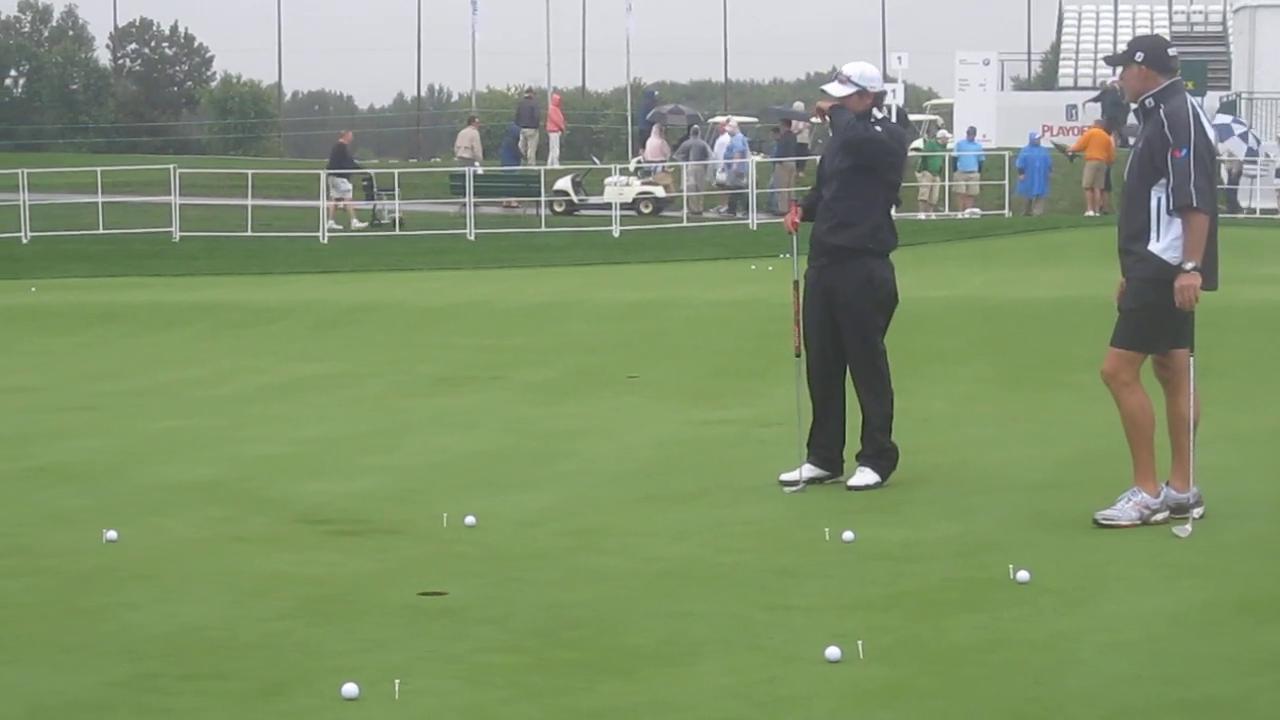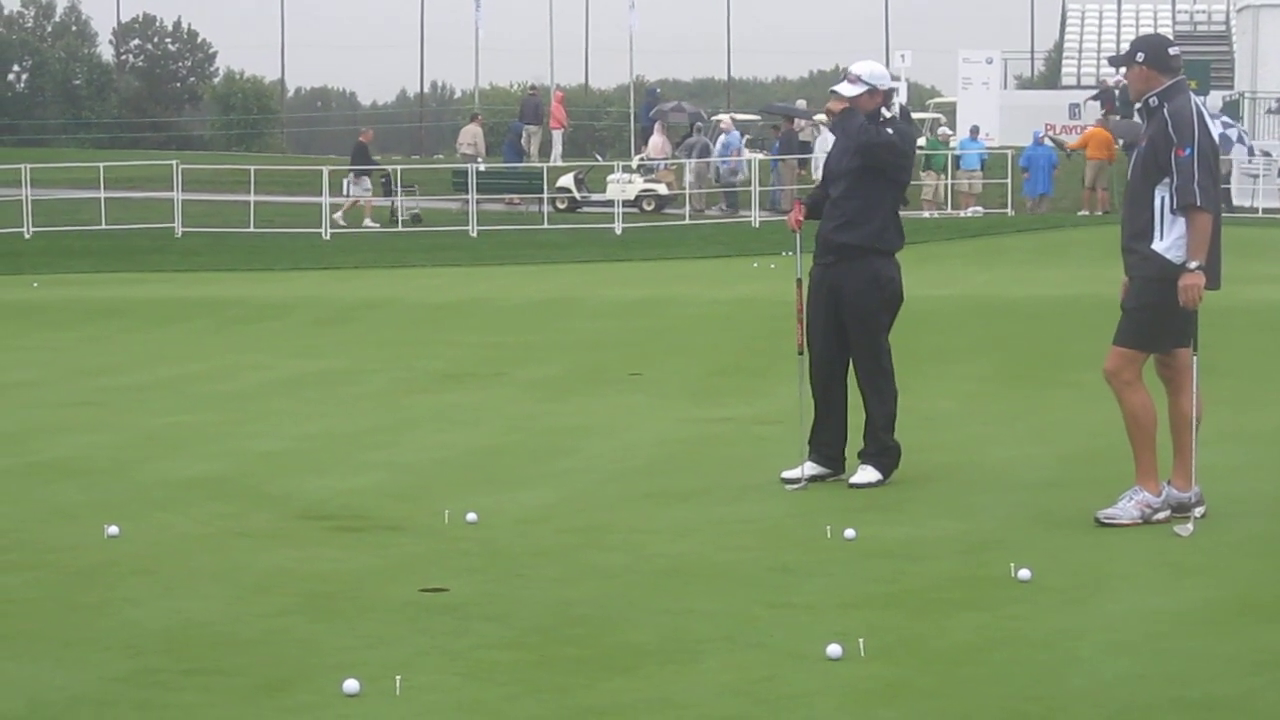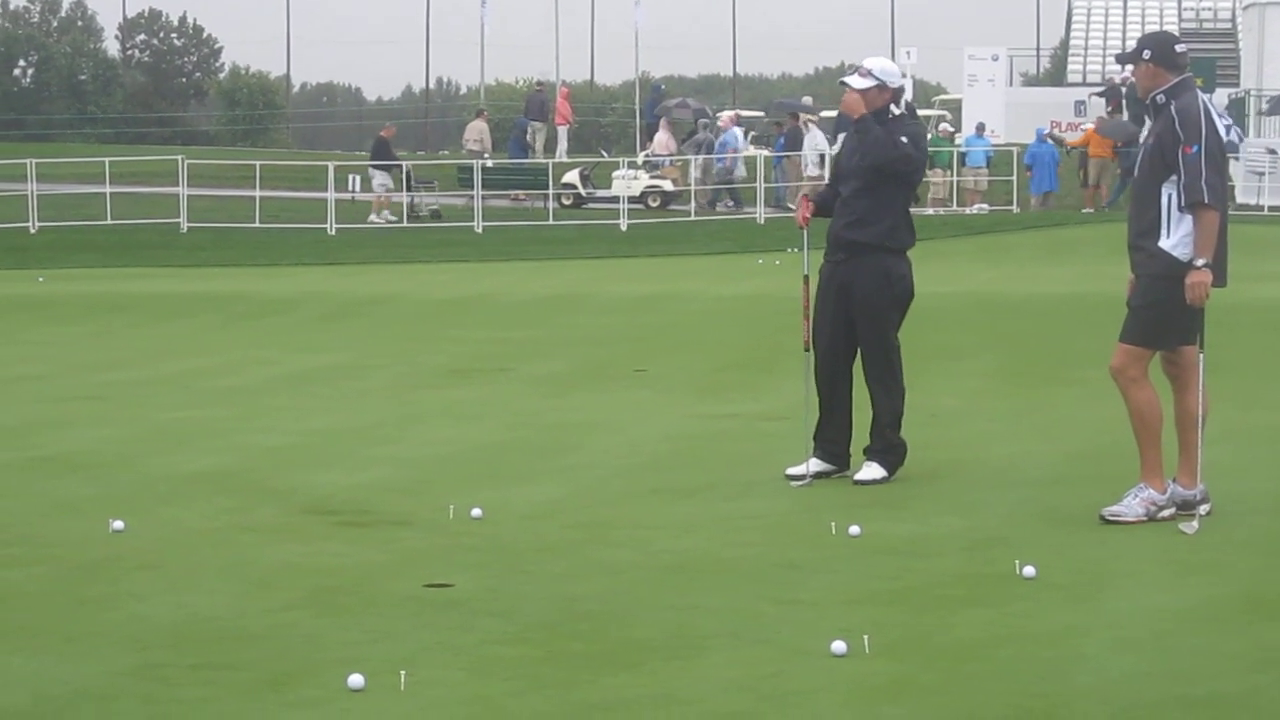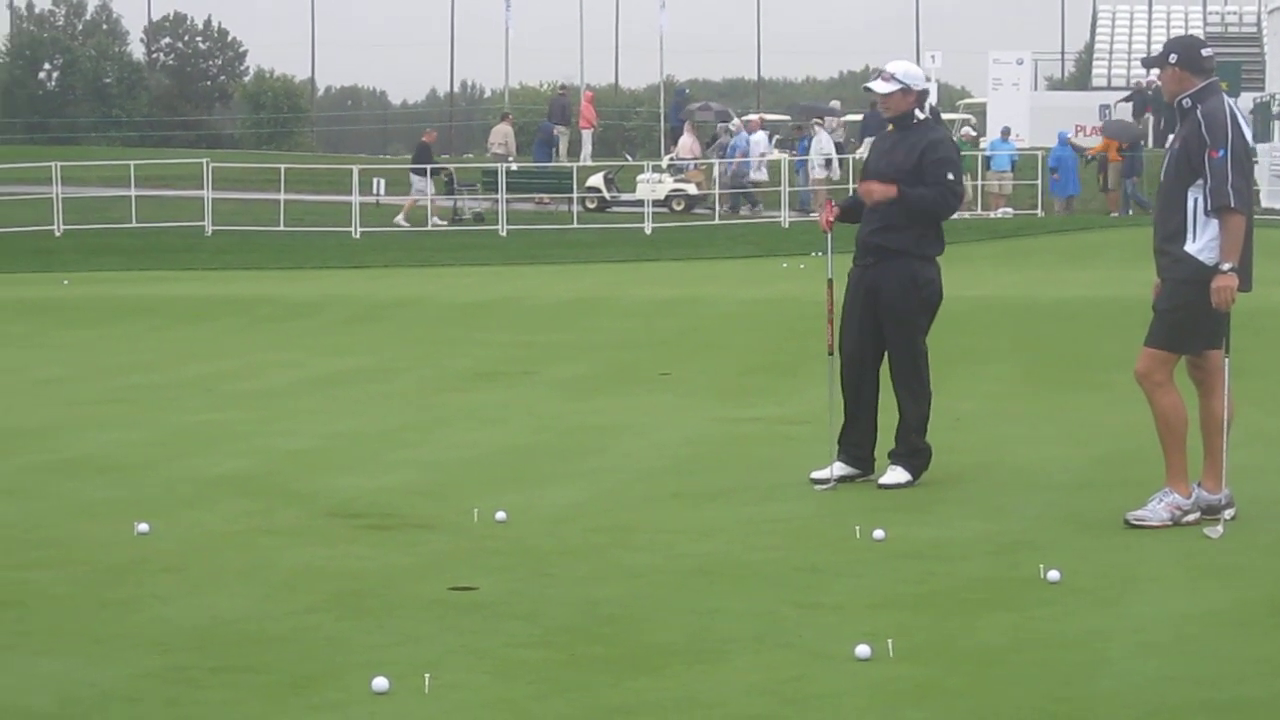
dt=0.3s
person 1, frame 1
left shoulder: (1177, 116)
right shoulder: (1161, 116)
left elbow: (1196, 199)
left wrist: (1191, 267)
right wrist: (1135, 269)
left hip: (1167, 269)
right hip: (1157, 268)
left knee: (1119, 370)
right knee: (1172, 373)
left ankle: (1148, 493)
right ankle: (1181, 491)
person 1, frame 2
left shoulder: (1181, 115)
right shoulder: (1164, 115)
left elbow: (1200, 198)
left wrist: (1195, 266)
right wrist: (1138, 269)
left hip: (1171, 268)
right hip: (1160, 267)
left knee: (1121, 369)
right knee: (1174, 373)
left ankle: (1150, 491)
right ankle: (1182, 490)
person 1, frame 3
left shoulder: (1189, 112)
right shoulder: (1171, 112)
left elbow: (1207, 194)
left wrist: (1203, 263)
right wrist: (1146, 265)
left hip: (1177, 266)
right hip: (1167, 264)
left knee: (1127, 366)
right knee: (1180, 370)
left ankle: (1155, 490)
right ankle: (1187, 488)
person 1, frame 4
left shoulder: (1215, 116)
right shoulder: (1198, 116)
left elbow: (1234, 199)
left wrist: (1228, 268)
right wrist: (1171, 270)
left hip: (1203, 271)
right hip: (1192, 269)
left knee: (1152, 371)
right knee: (1206, 375)
left ankle: (1180, 494)
right ankle: (1212, 492)
person 2, frame 1
left shoulder: (889, 137)
right shoulder: (840, 138)
left elbow: (857, 138)
left wrist: (835, 112)
right wrist: (802, 209)
left hip: (863, 267)
right hip: (824, 262)
left knee: (867, 364)
right knee: (821, 364)
left ankle: (877, 458)
right ankle: (823, 457)
person 2, frame 2
left shoulder: (898, 134)
right shoulder: (847, 134)
left elbow: (870, 144)
left wrist: (846, 114)
right wrist: (806, 207)
left hip: (870, 265)
right hip: (830, 260)
left knee: (871, 362)
right knee: (824, 361)
left ankle: (879, 456)
right ankle: (825, 454)
person 2, frame 3
left shoulder: (908, 132)
right shoulder: (856, 134)
left elbow: (890, 159)
left wrist: (861, 118)
right wrist: (814, 204)
left hip: (881, 264)
right hip: (840, 258)
left knee: (880, 360)
right knee: (829, 356)
left ankle: (885, 454)
right ankle: (830, 451)
person 2, frame 4
left shoulder: (936, 142)
right shoulder: (884, 141)
left elbow: (947, 200)
left wrist: (895, 194)
right wrist: (841, 210)
left hip: (910, 269)
right hip: (868, 264)
left knee: (907, 365)
right knee: (855, 360)
left ankle: (910, 458)
right ankle: (855, 455)
